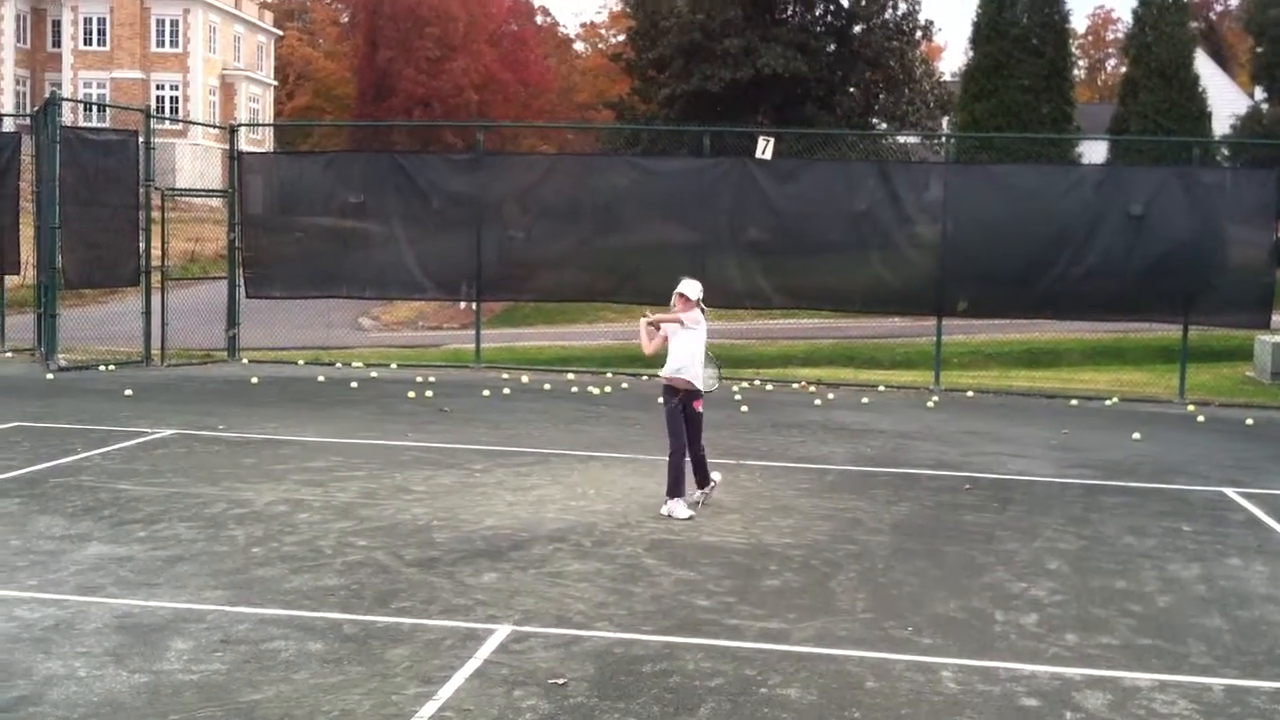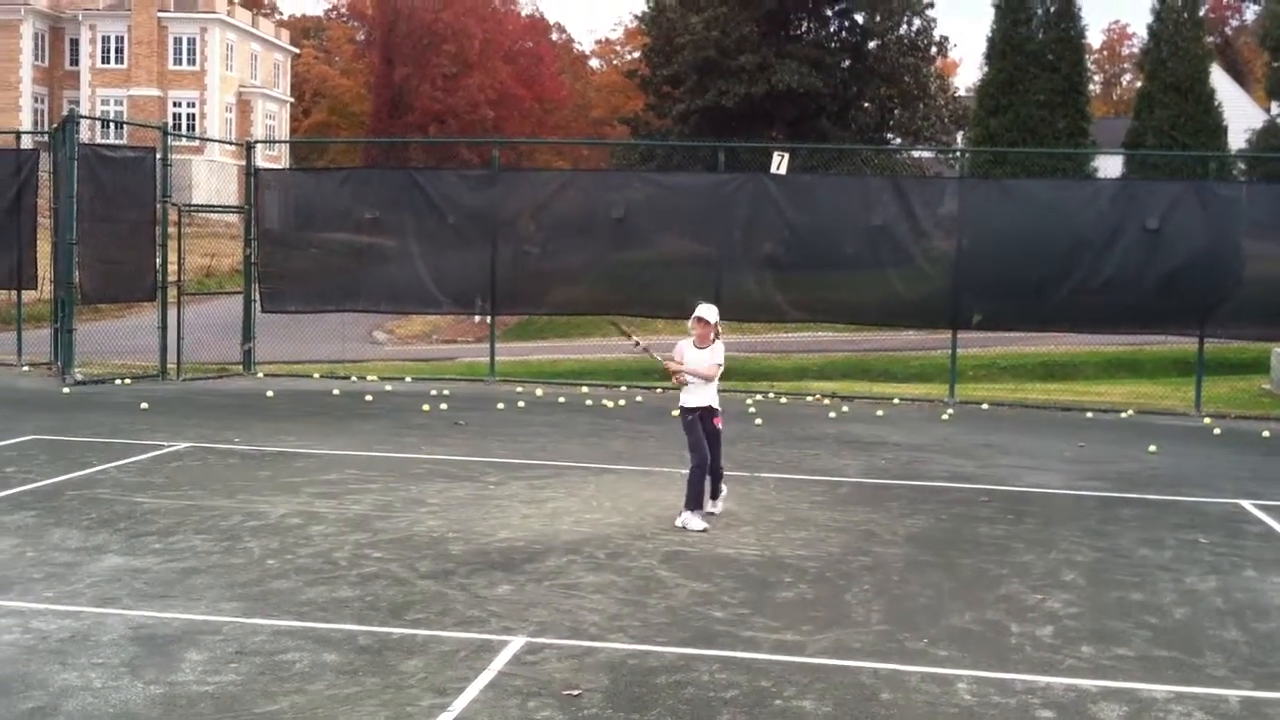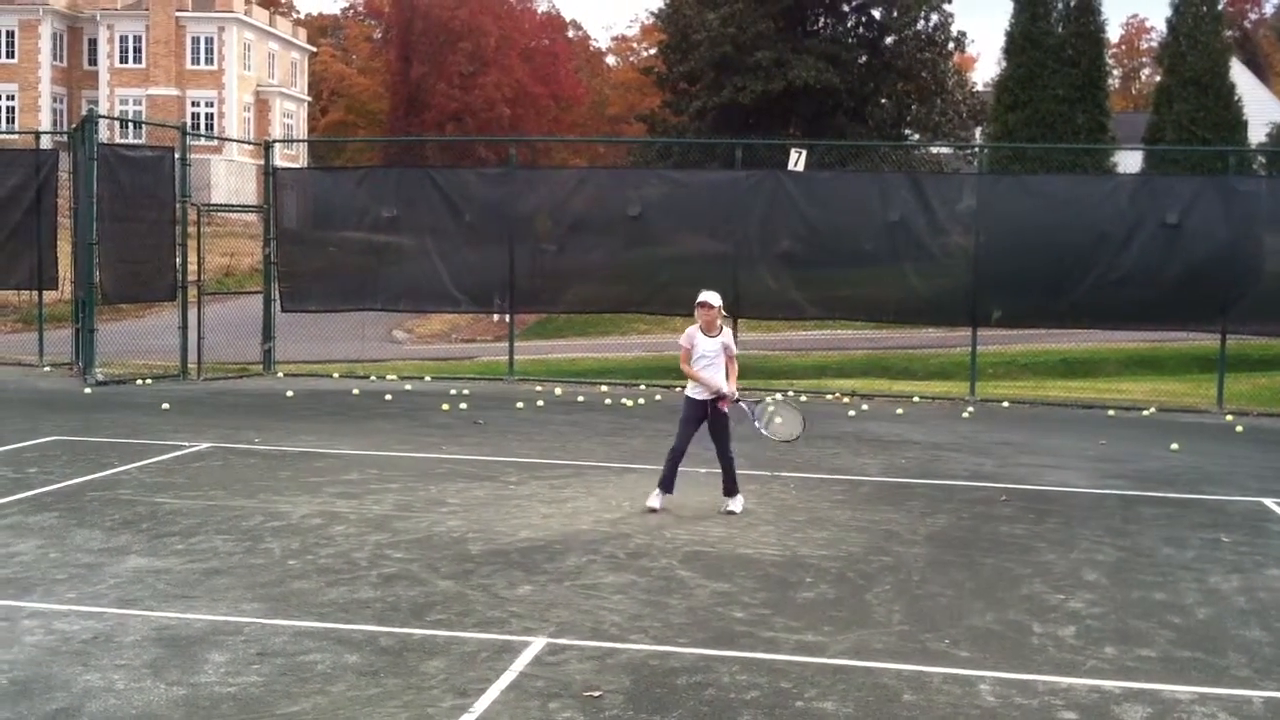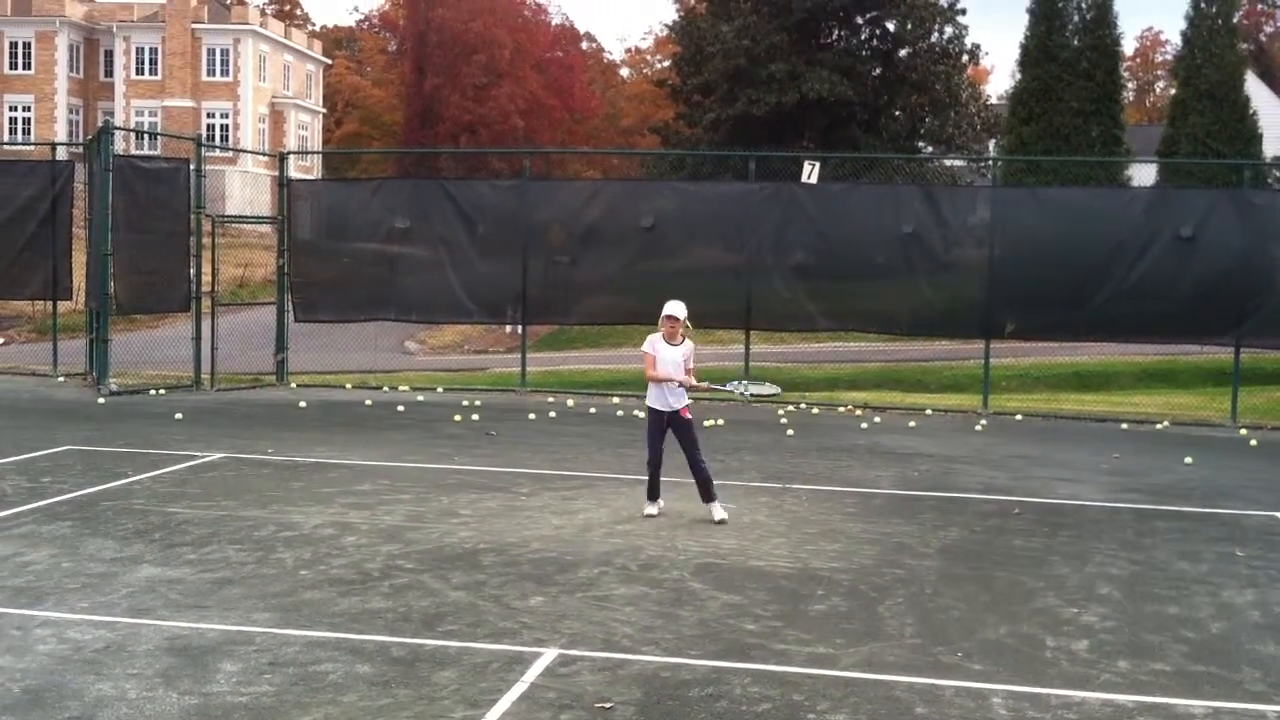
dt=0.4s
person 1, frame 1
left shoulder: (697, 317)
right shoulder: (667, 326)
left elbow: (661, 318)
right elbow: (648, 350)
left wrist: (650, 320)
right wrist: (645, 327)
left hip: (692, 390)
right hip: (671, 389)
left knee: (695, 445)
right knee: (678, 446)
left ankle: (705, 483)
right ankle: (673, 500)
person 1, frame 2
left shoulder: (717, 346)
right shoulder: (683, 346)
left elbow: (711, 374)
left wrist: (682, 368)
right wrist: (679, 377)
left hip: (710, 409)
right hip: (688, 409)
left knee: (714, 462)
right knee: (701, 460)
left ankle: (716, 494)
right ankle: (691, 513)
person 1, frame 3
left shoulder: (726, 335)
right shoulder: (691, 333)
left elbow: (732, 363)
right elbow: (684, 366)
left wrist: (732, 386)
right wrist: (708, 382)
left hip: (718, 400)
right hip: (695, 398)
left knee: (724, 451)
right knee: (678, 447)
left ankle: (733, 495)
right ankle: (661, 491)
person 1, frame 4
left shoulder: (688, 345)
right shoulder: (653, 340)
left elbow: (690, 374)
right elbow: (650, 374)
left wrist: (696, 383)
right wrist: (676, 378)
left hip: (680, 407)
right hip: (657, 407)
left knee: (695, 457)
right knee: (654, 458)
left ankle: (711, 502)
right ankle: (652, 500)
